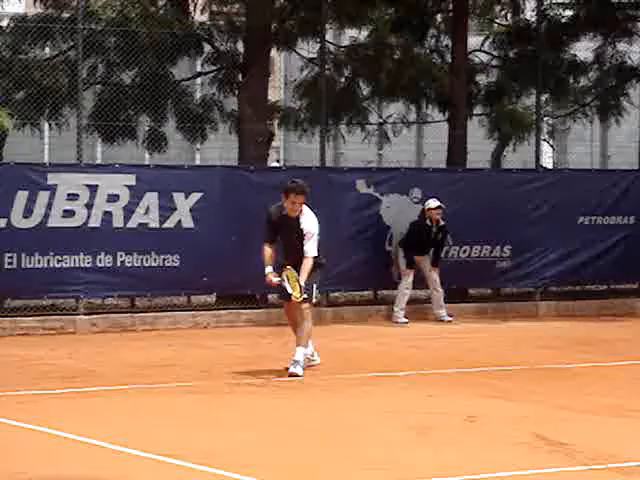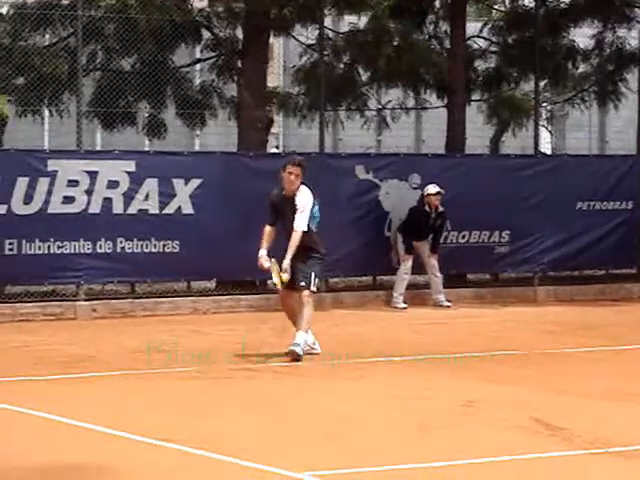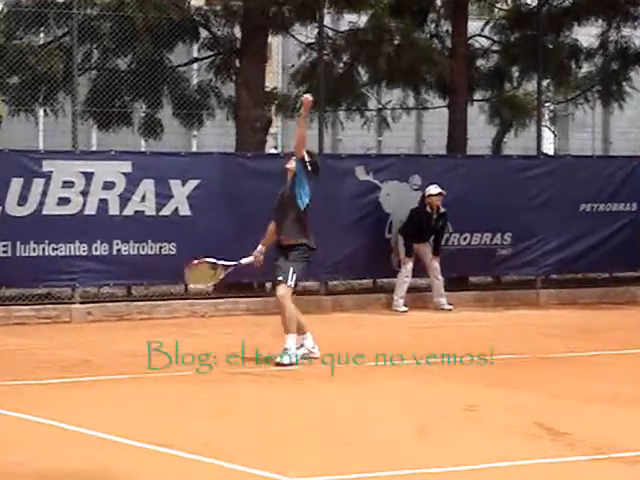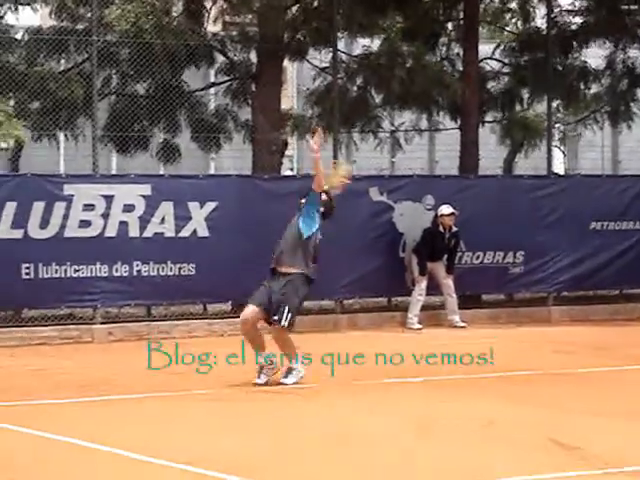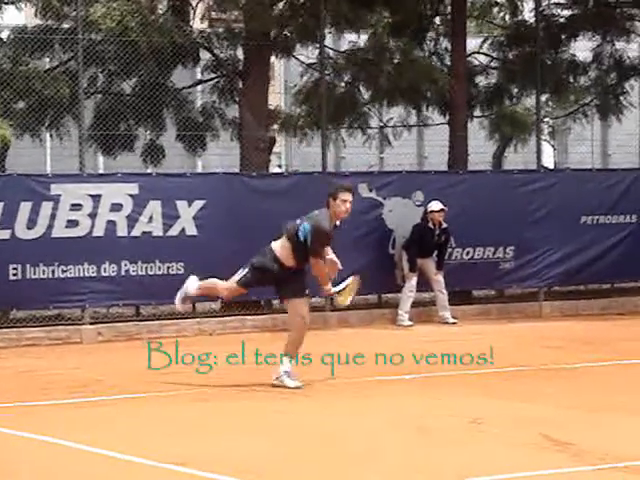
dt=0.5s
person 1, frame 1
left shoulder: (309, 220)
right shoulder: (274, 213)
left elbow: (309, 256)
right elbow: (269, 244)
left wrist: (301, 282)
right wrist: (269, 269)
left hip: (309, 267)
right hip: (290, 265)
left knee: (304, 307)
right knee: (290, 308)
left ankle: (298, 359)
right ankle: (309, 353)
person 1, frame 2
left shoulder: (304, 197)
right shoulder: (277, 196)
left elbow: (298, 230)
right elbow: (271, 226)
left wrist: (287, 260)
right wrist: (263, 251)
left hip: (310, 253)
right hip: (291, 253)
left knee: (305, 295)
right knee: (285, 297)
left ankle: (299, 342)
right ankle: (309, 340)
person 1, frame 3
left shoulder: (301, 182)
right shoulder: (286, 190)
left elbow: (299, 147)
left wrist: (304, 113)
right wrist: (262, 247)
left hip: (298, 250)
right hip: (285, 250)
left knee: (283, 295)
right knee: (283, 301)
left ankle: (292, 347)
right ankle: (308, 344)
person 1, frame 4
left shoulder: (311, 214)
right shoulder: (304, 223)
left elbow: (318, 185)
left wrist: (316, 153)
left hip: (294, 281)
right hip: (275, 278)
left knee: (278, 332)
right knee: (247, 320)
left ankle: (295, 367)
right ankle: (266, 362)
person 1, frame 5
left shoulder: (330, 222)
right shoulder: (322, 225)
right elbow: (316, 264)
left wrist: (330, 257)
right wrist: (326, 283)
left hip: (293, 271)
right hip: (271, 263)
left knee: (301, 321)
right knee: (227, 291)
left ankle: (284, 369)
right ankle: (193, 288)
person 2, frame 1
left shoulder: (443, 228)
right shoulder: (417, 225)
left elbow: (439, 247)
right elbow: (409, 246)
left wrist: (435, 265)
right wrist: (410, 266)
left hip: (425, 255)
right hip: (406, 253)
left knee: (435, 281)
right knee: (407, 281)
left ankle: (441, 314)
right ankle: (398, 315)
person 2, frame 2
left shoulder: (441, 213)
right shoulder: (416, 211)
left elbow: (438, 233)
right elbow: (407, 232)
left wrist: (434, 251)
right wrist: (409, 251)
left hip: (423, 240)
right hip: (405, 238)
left knee: (433, 266)
right knee: (406, 266)
left ankle: (440, 299)
right ankle: (397, 300)
person 2, frame 3
left shoulder: (443, 215)
right shoulder: (417, 212)
left elbow: (439, 235)
right elbow: (408, 234)
left wrist: (436, 253)
right wrist: (408, 254)
left hip: (424, 242)
right hip: (406, 241)
left knee: (435, 268)
right knee: (406, 269)
left ankle: (441, 302)
right ankle: (397, 303)
person 2, frame 4
left shoulder: (455, 234)
right shoulder: (430, 232)
left elbow: (452, 253)
right elbow: (422, 253)
left wrist: (450, 271)
right wrist: (422, 273)
left hip: (438, 261)
right hip: (420, 259)
left knee: (449, 286)
right knee: (420, 287)
left ankle: (455, 319)
right ankle: (411, 321)
person 2, frame 5
left shoulder: (445, 230)
right shoulder: (420, 228)
left elbow: (442, 250)
right elbow: (412, 249)
left wrist: (440, 268)
right wrist: (412, 269)
left hip: (428, 257)
right hip: (410, 256)
left knee: (439, 282)
right knee: (411, 284)
left ankle: (445, 316)
right ankle: (402, 318)
